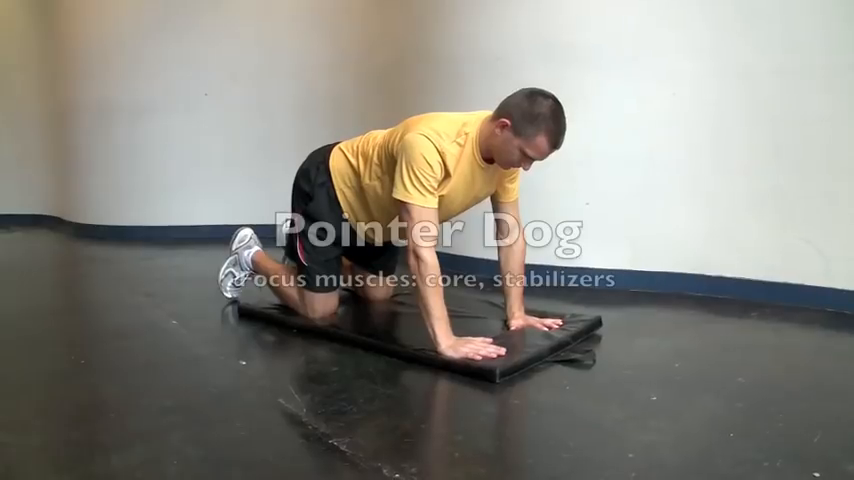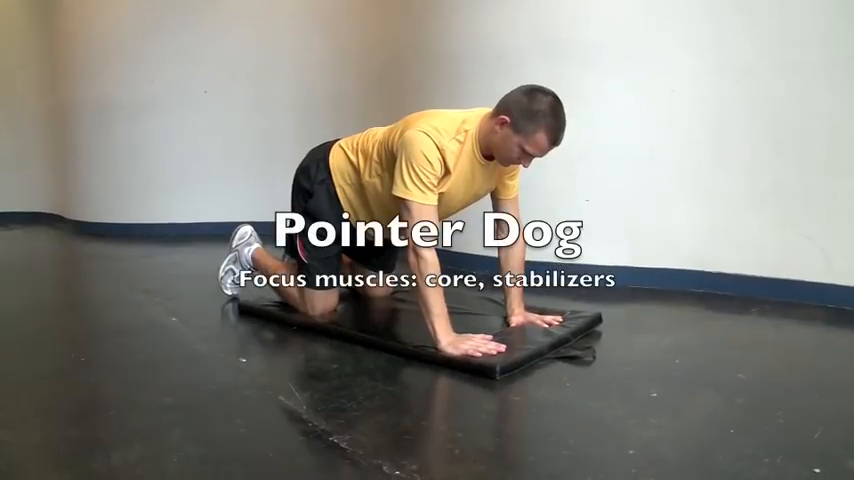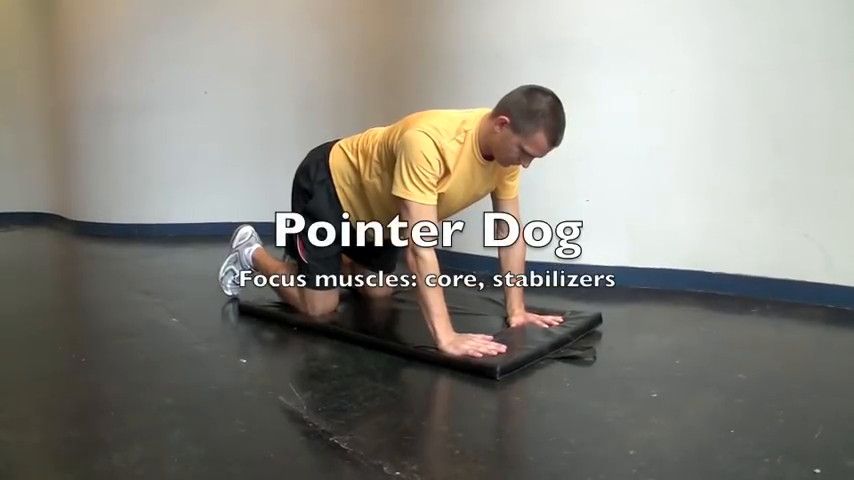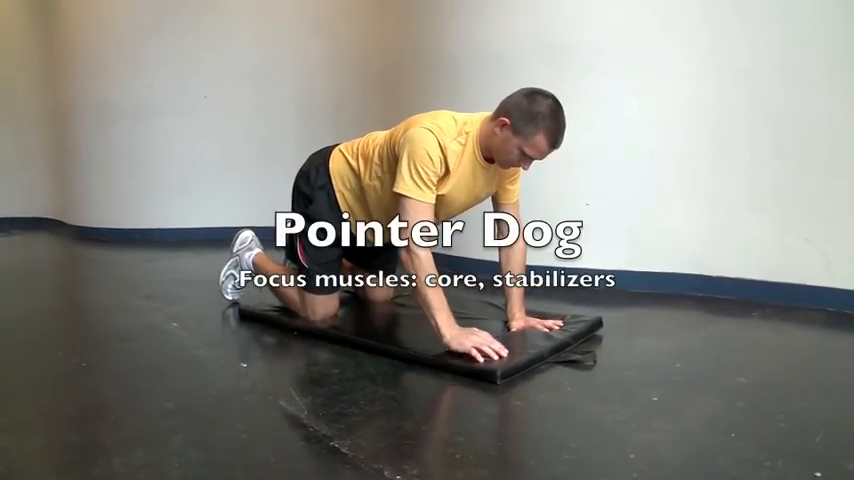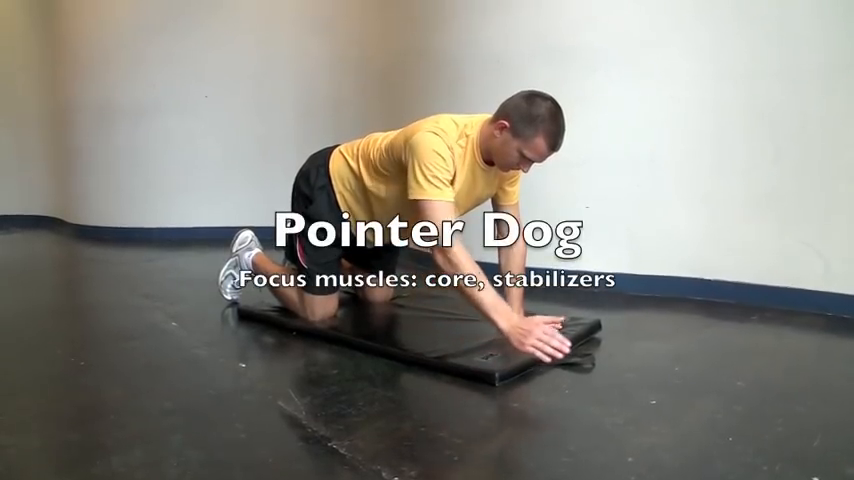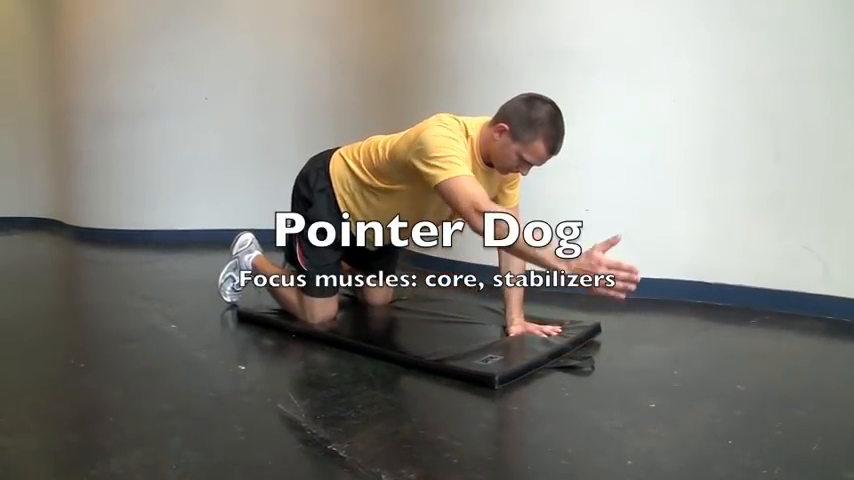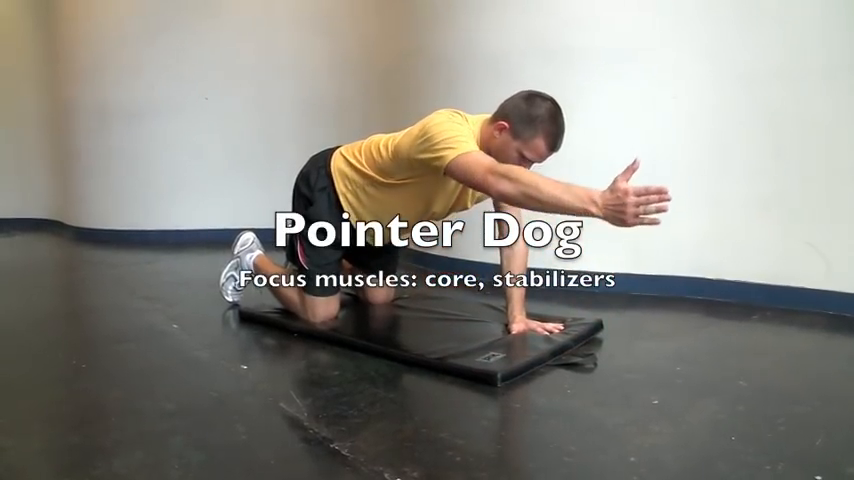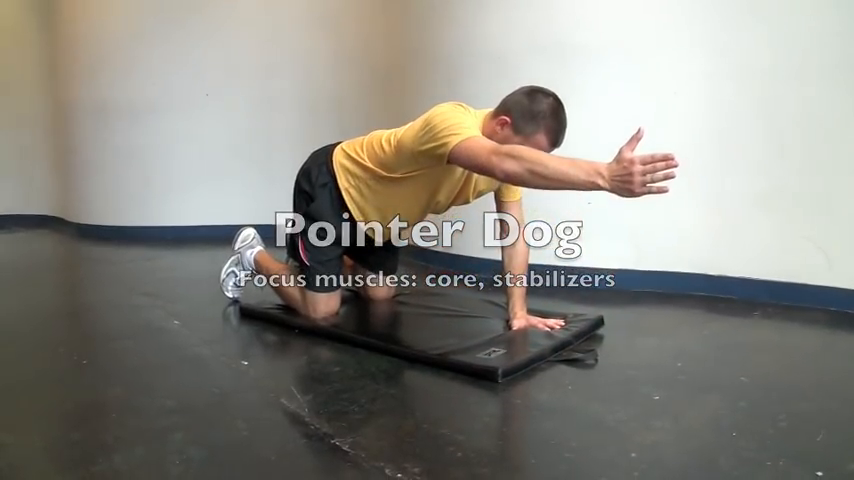
dt=0.5s
person 1, frame 1
left shoulder: (506, 148)
right shoulder: (429, 144)
left elbow: (510, 233)
right elbow: (421, 249)
left wrist: (516, 312)
right wrist: (445, 340)
left hip: (377, 209)
right hip: (330, 188)
left knee: (378, 295)
right knee: (318, 310)
left ankle: (305, 246)
right ankle: (251, 256)
person 1, frame 2
left shoulder: (506, 145)
right shoulder: (429, 141)
left elbow: (510, 230)
right elbow: (421, 246)
left wrist: (516, 309)
right wrist: (445, 336)
left hip: (376, 206)
right hip: (329, 185)
left knee: (378, 292)
right knee: (319, 308)
left ankle: (317, 254)
right ankle: (251, 253)
person 1, frame 3
left shoulder: (506, 145)
right shoulder: (429, 141)
left elbow: (510, 230)
right elbow: (419, 247)
left wrist: (516, 309)
right wrist: (445, 336)
left hip: (377, 206)
right hip: (329, 186)
left knee: (378, 293)
right knee: (319, 307)
left ankle: (332, 260)
right ankle: (251, 254)
person 1, frame 4
left shoulder: (507, 149)
right shoulder: (431, 140)
left elbow: (511, 233)
right elbow: (413, 244)
left wrist: (516, 312)
right wrist: (450, 331)
left hip: (378, 212)
right hip: (329, 189)
left knee: (378, 297)
right knee: (319, 312)
right ankle: (252, 258)
person 1, frame 5
left shoulder: (508, 151)
right shoulder: (435, 145)
left elbow: (511, 234)
right elbow: (444, 247)
left wrist: (517, 317)
right wrist: (511, 322)
left hip: (379, 213)
right hip: (329, 191)
left knee: (378, 296)
right knee: (318, 312)
right ankle: (251, 257)
person 1, frame 6
left shoulder: (508, 151)
right shoulder: (442, 140)
left elbow: (512, 231)
right elbow: (482, 218)
left wrist: (515, 317)
right wrist: (571, 266)
left hip: (378, 217)
right hip: (329, 192)
left knee: (378, 299)
right knee: (318, 315)
left ankle: (332, 265)
right ankle: (252, 259)
person 1, frame 7
left shoulder: (504, 151)
right shoulder: (446, 130)
left elbow: (513, 236)
right elbow: (500, 183)
left wrist: (517, 315)
right wrist: (600, 203)
left hip: (375, 213)
right hip: (329, 190)
left knee: (379, 298)
right knee: (319, 314)
left ankle: (329, 265)
right ankle: (253, 258)
person 1, frame 8
left shoulder: (502, 149)
right shoulder: (451, 122)
left elbow: (515, 232)
right elbow: (507, 165)
left wrist: (518, 311)
right wrist: (606, 175)
left hip: (376, 212)
right hip: (331, 187)
left knee: (380, 294)
right knee: (321, 310)
left ankle: (319, 252)
right ankle: (254, 254)
